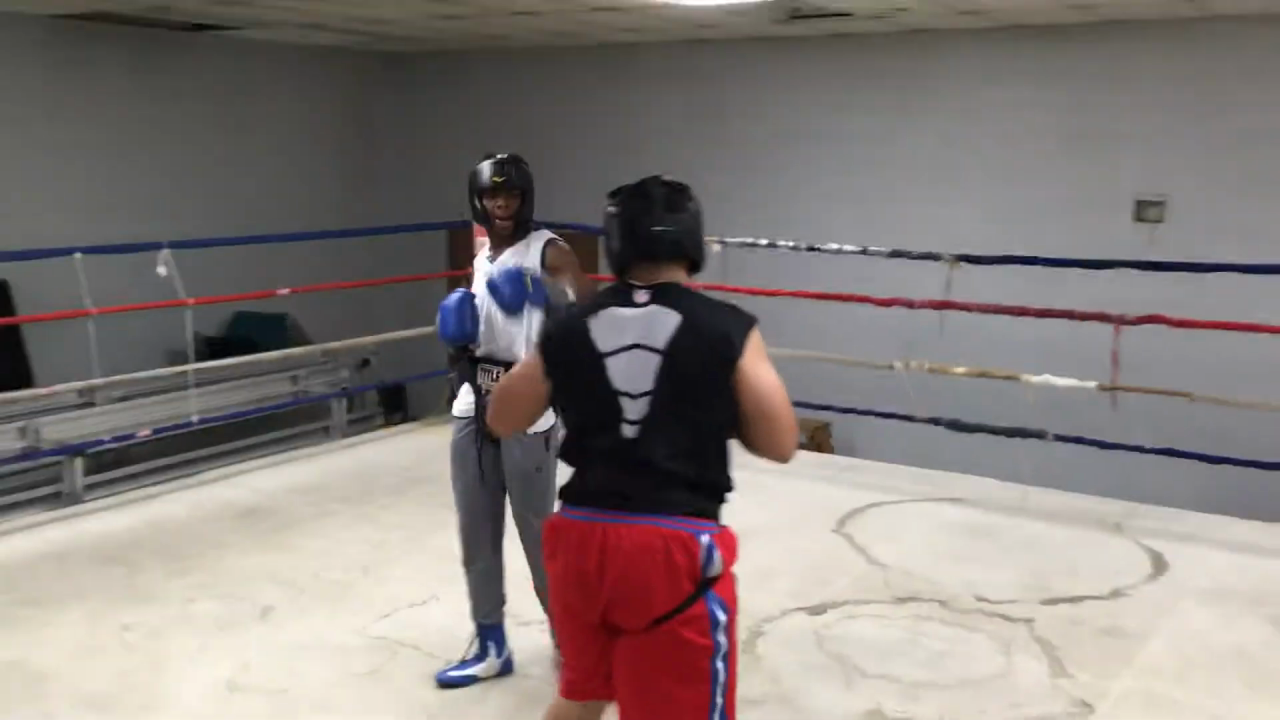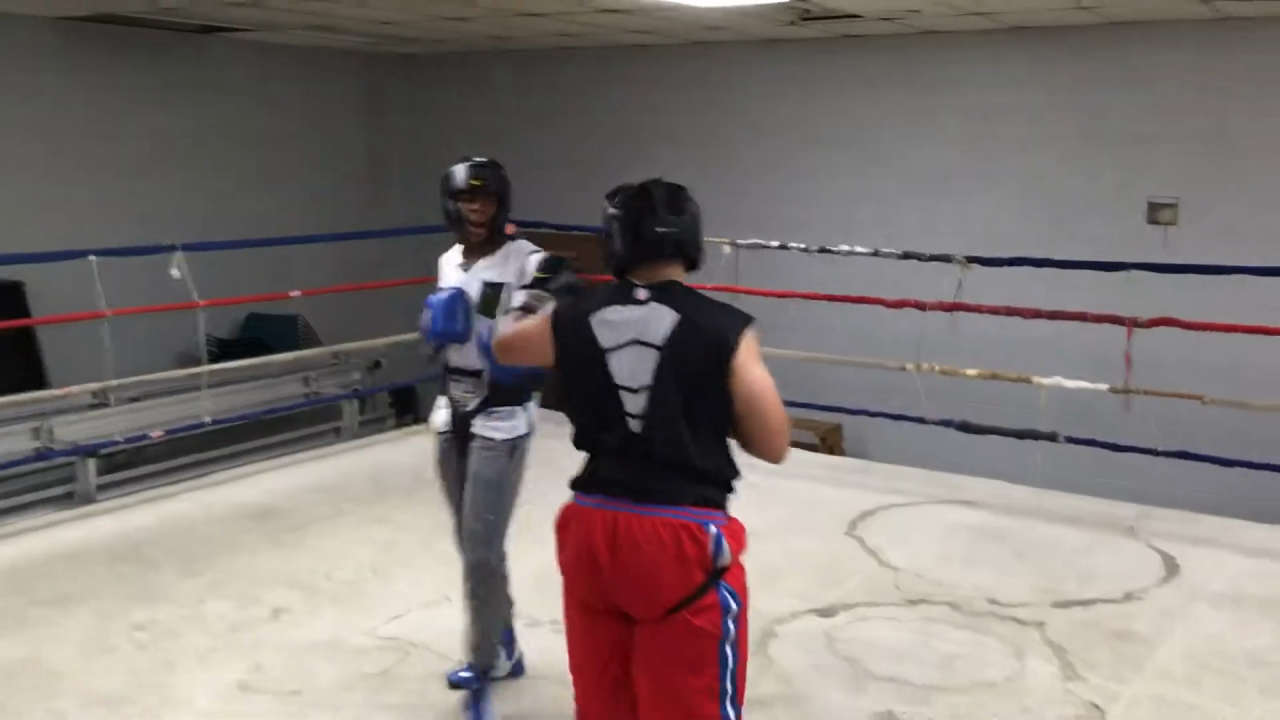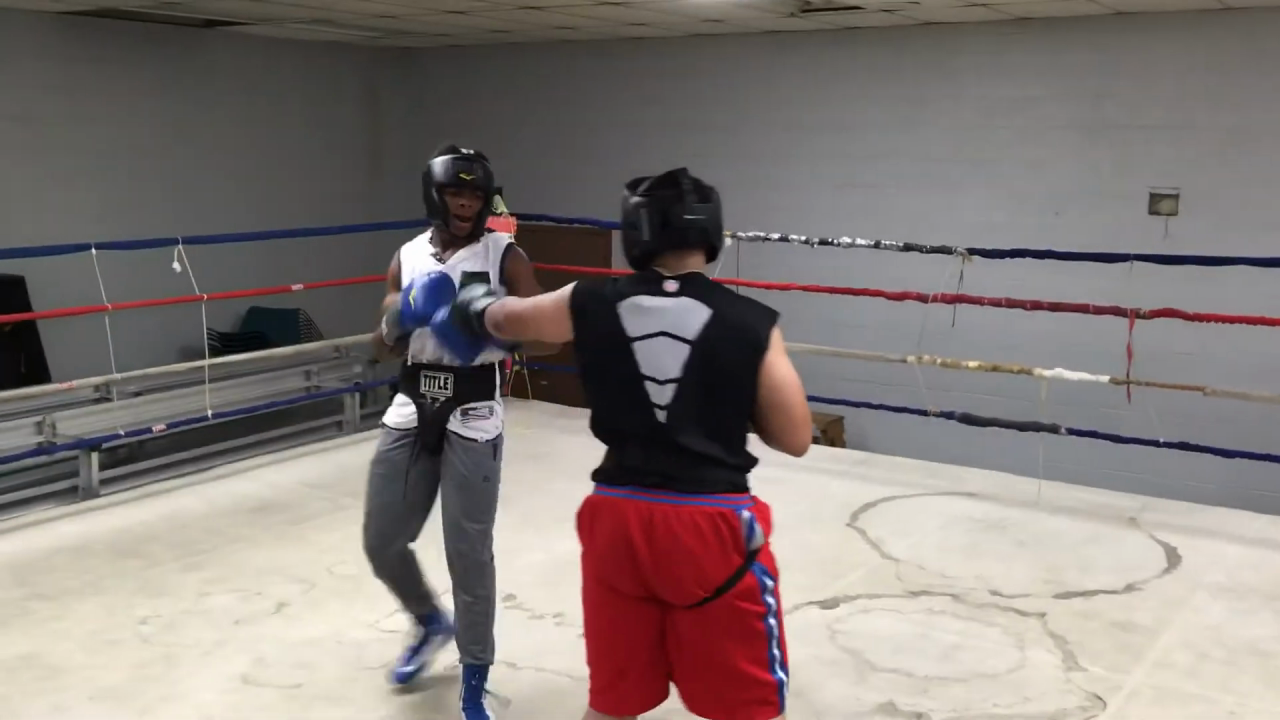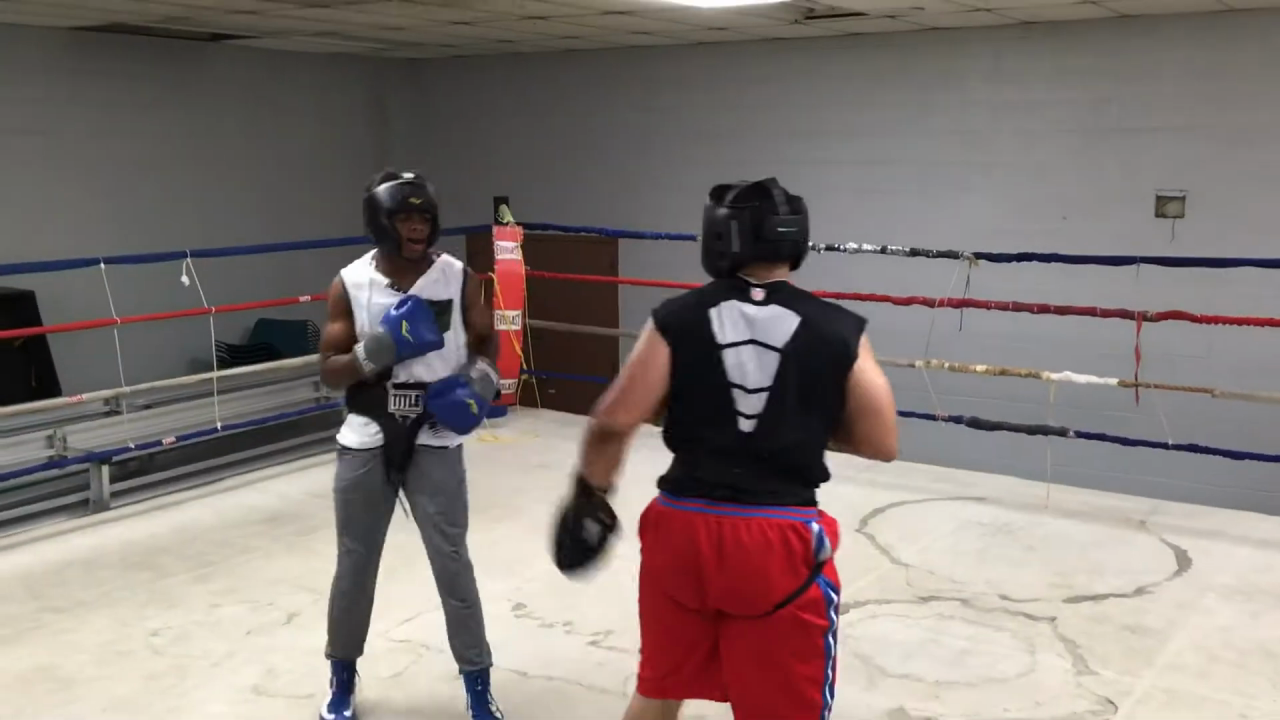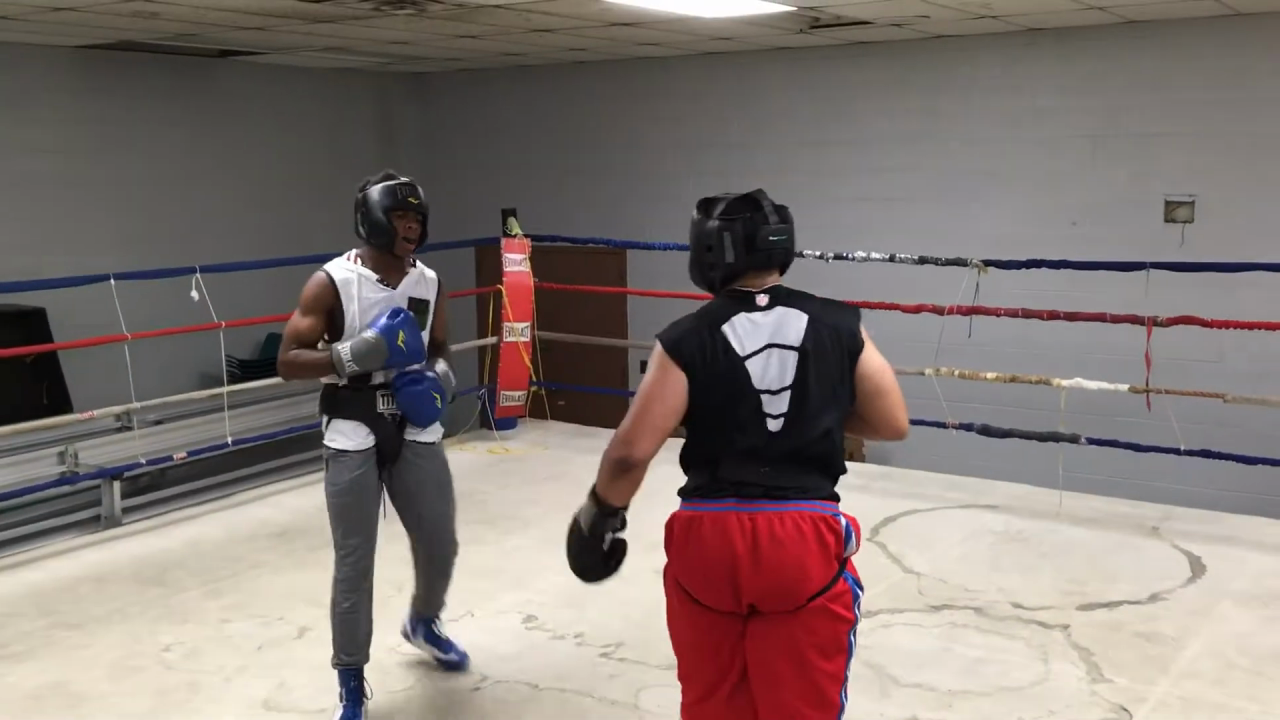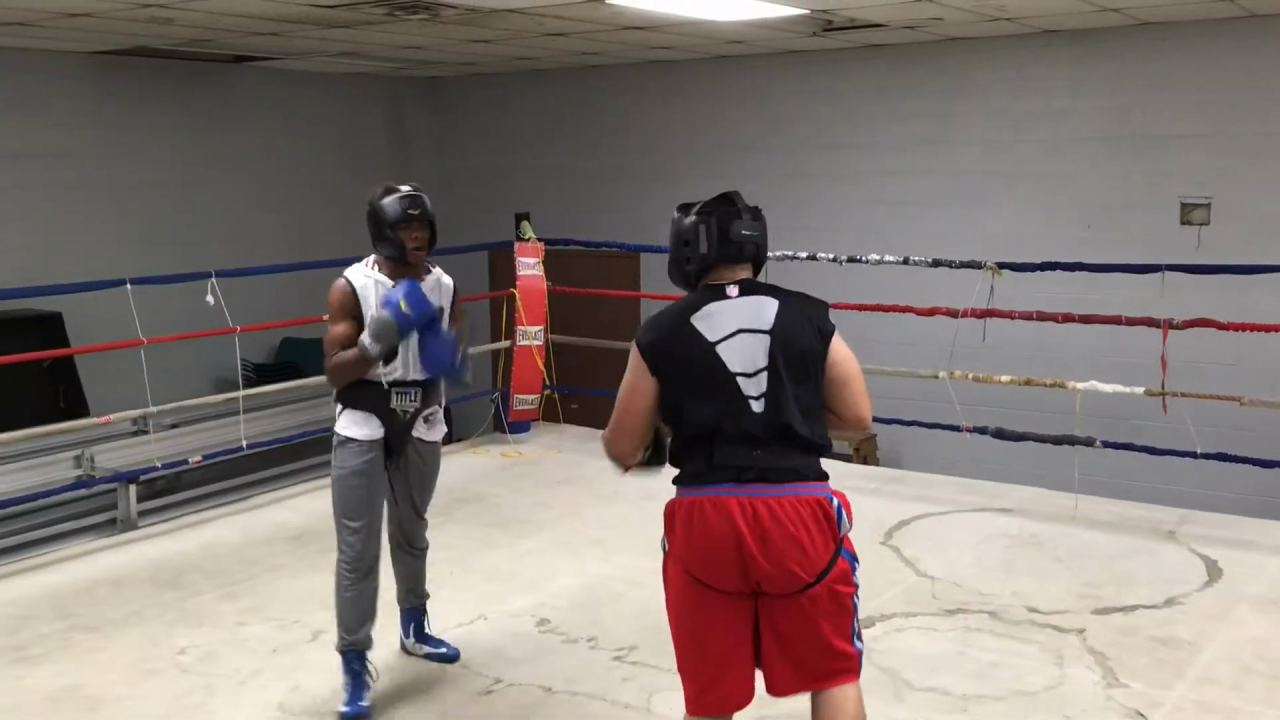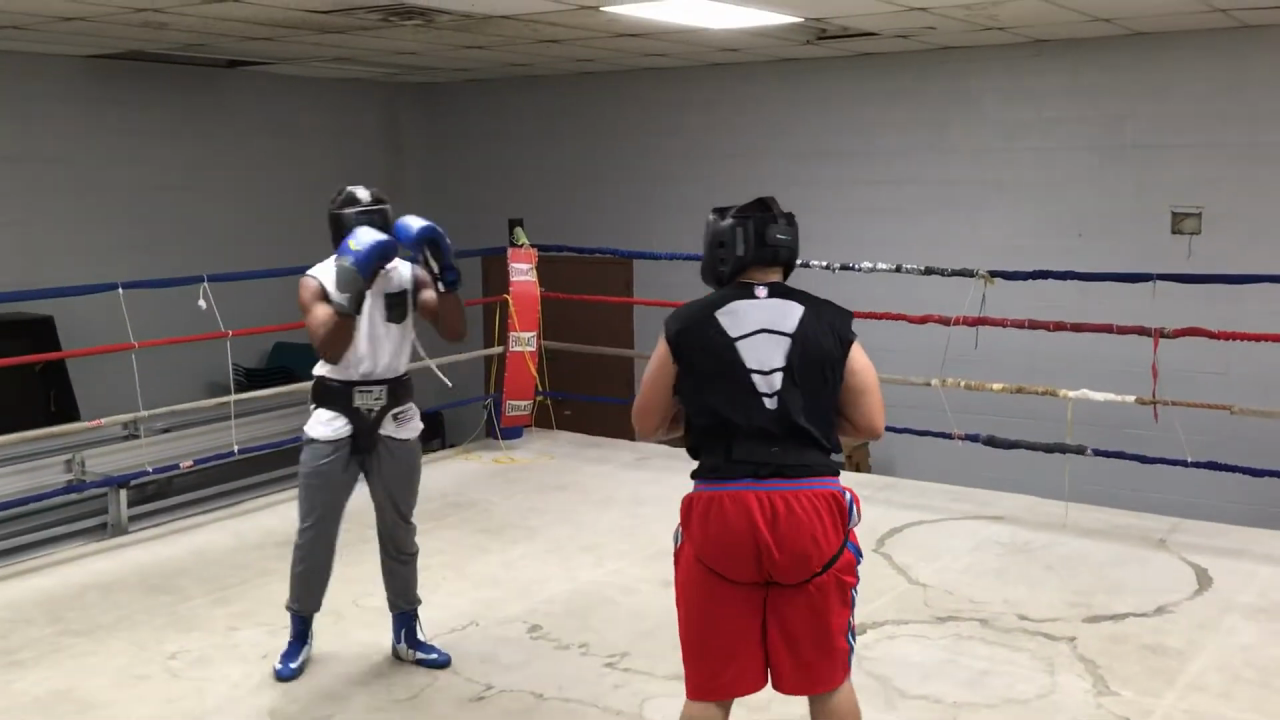
dt=0.3s
person 1, frame 1
left shoulder: (548, 250)
right shoulder: (484, 256)
left wrist: (546, 294)
right wrist: (456, 326)
left hip: (529, 410)
right hip: (474, 402)
left knee: (536, 531)
right knee: (474, 532)
right ankle: (491, 647)
person 1, frame 2
left shoulder: (527, 262)
right shoulder: (448, 263)
right wrist: (434, 325)
left hip: (502, 420)
right hip: (453, 414)
left knee: (481, 549)
right knee: (471, 545)
right ankle: (501, 650)
person 1, frame 3
left shoulder: (503, 255)
right shoulder: (408, 258)
right elbow: (383, 347)
right wrist: (400, 319)
left hip: (473, 418)
right hip: (410, 412)
left knee: (468, 553)
right knee: (381, 541)
right ankle: (430, 623)
person 1, frame 4
left shoulder: (457, 278)
right shoulder: (350, 284)
left elbow: (486, 341)
right elbow: (330, 372)
left wrist: (478, 383)
right wrist: (373, 352)
left hip: (435, 437)
right hip: (366, 436)
left knee: (452, 562)
right knee: (355, 564)
person 1, frame 5
left shoulder: (429, 283)
right shoulder: (331, 282)
right elbow: (288, 361)
left wrist: (440, 379)
right wrist: (355, 354)
left hip: (417, 431)
right hip: (353, 434)
left knee: (438, 542)
right knee: (354, 561)
left ankle: (424, 626)
person 1, frame 6
left shoulder: (443, 285)
right shoulder: (351, 286)
left elbow: (453, 357)
right elbow: (334, 371)
left wrist: (452, 360)
right wrist: (379, 338)
left hip: (422, 424)
right hip: (363, 425)
left knee: (412, 534)
right knee: (358, 546)
left ankle: (414, 628)
right ankle: (356, 672)
person 1, frame 7
left shoulder: (407, 272)
right shoulder: (317, 282)
left elbow: (455, 333)
right elbow: (326, 348)
left wrist: (445, 271)
right wrist: (350, 290)
left hip: (393, 420)
right hip: (333, 422)
left knee: (398, 531)
right knee: (315, 534)
left ankle: (406, 634)
right ankle: (299, 635)
person 2, frame 1
left shoulder: (567, 327)
right shoulder: (728, 331)
left elbow: (504, 421)
right elbow: (780, 443)
left hip: (580, 539)
right hip: (676, 552)
person 2, frame 2
left shoulder: (573, 320)
right shoulder: (724, 329)
left elbow: (503, 346)
right elbow: (772, 445)
left wrist: (536, 307)
left hip: (593, 529)
right hip: (685, 542)
person 2, frame 3
left shoulder: (594, 307)
right shoulder: (752, 324)
left elbow: (501, 319)
right elbow: (795, 439)
left wrist: (475, 308)
left hip: (620, 519)
right hip: (713, 526)
person 2, frame 4
left shoulder: (678, 319)
right shoulder: (839, 332)
left elbow: (613, 423)
right elbow: (882, 445)
left wrist: (588, 495)
left hip: (682, 529)
right hip: (782, 542)
person 2, frame 5
left shoulder: (686, 341)
right shoulder: (839, 326)
left elbow: (632, 450)
right elbow: (892, 424)
left wrist: (599, 511)
left hip: (707, 537)
right hip: (805, 540)
person 2, frame 6
left shoulder: (661, 335)
right shoulder: (809, 316)
left elbow: (622, 447)
right elbow: (856, 416)
left hip: (705, 523)
right hip: (801, 516)
right knee: (832, 677)
person 2, frame 7
left shoulder: (688, 325)
right shoulder: (831, 324)
left elbow: (648, 423)
right elbow: (869, 424)
left hip: (721, 513)
right hip: (812, 511)
